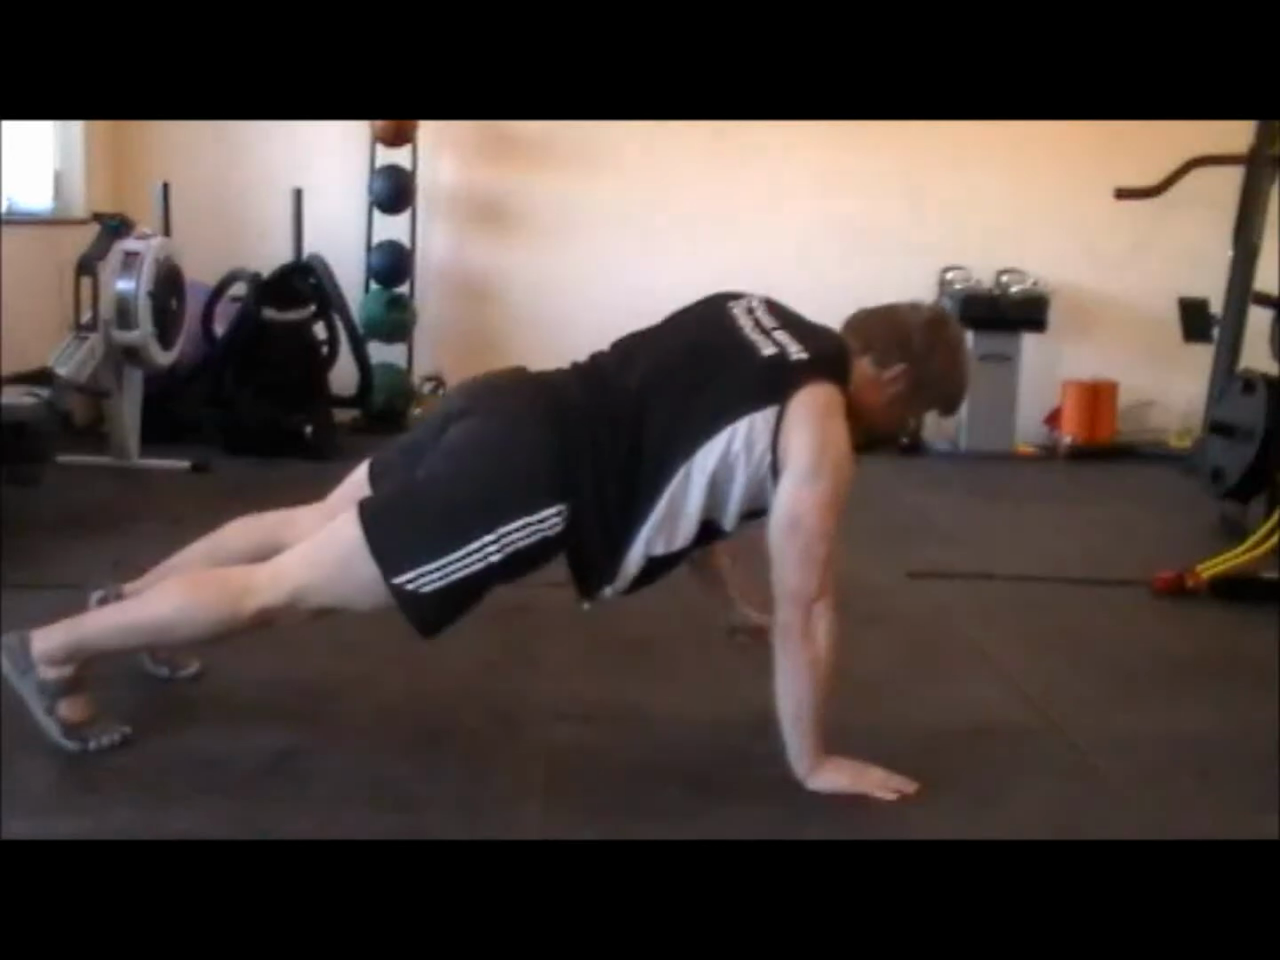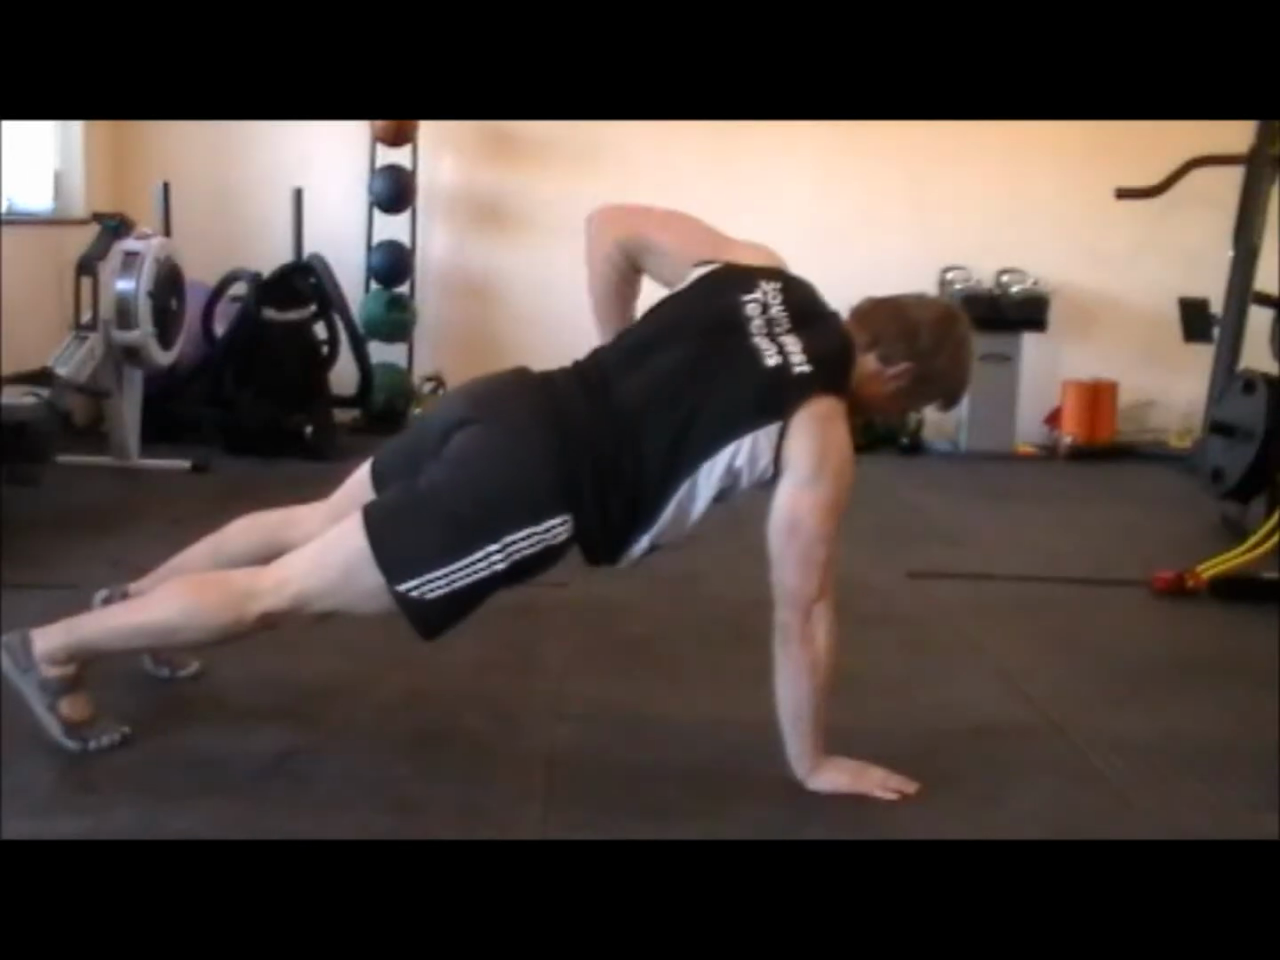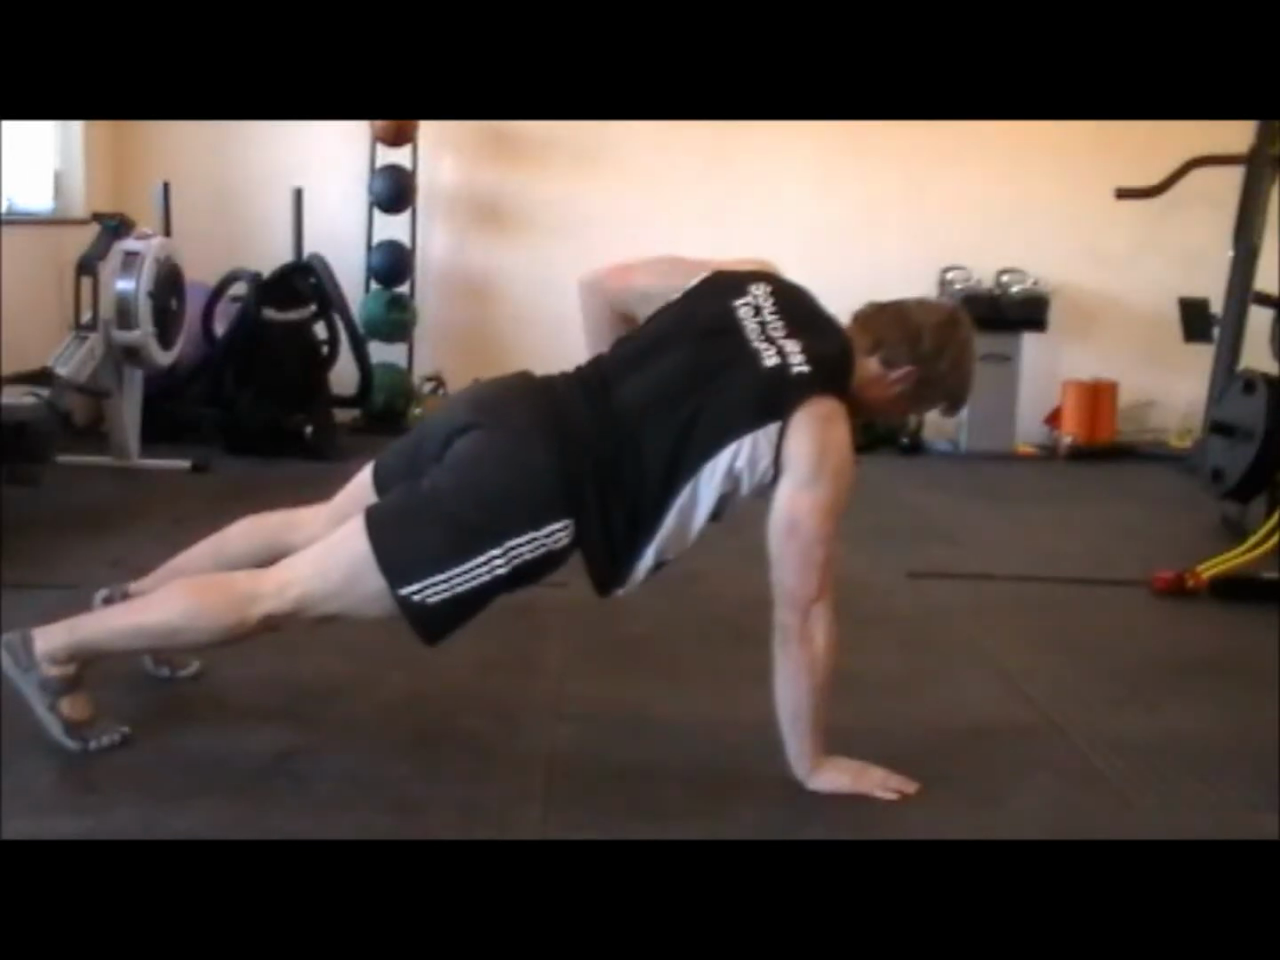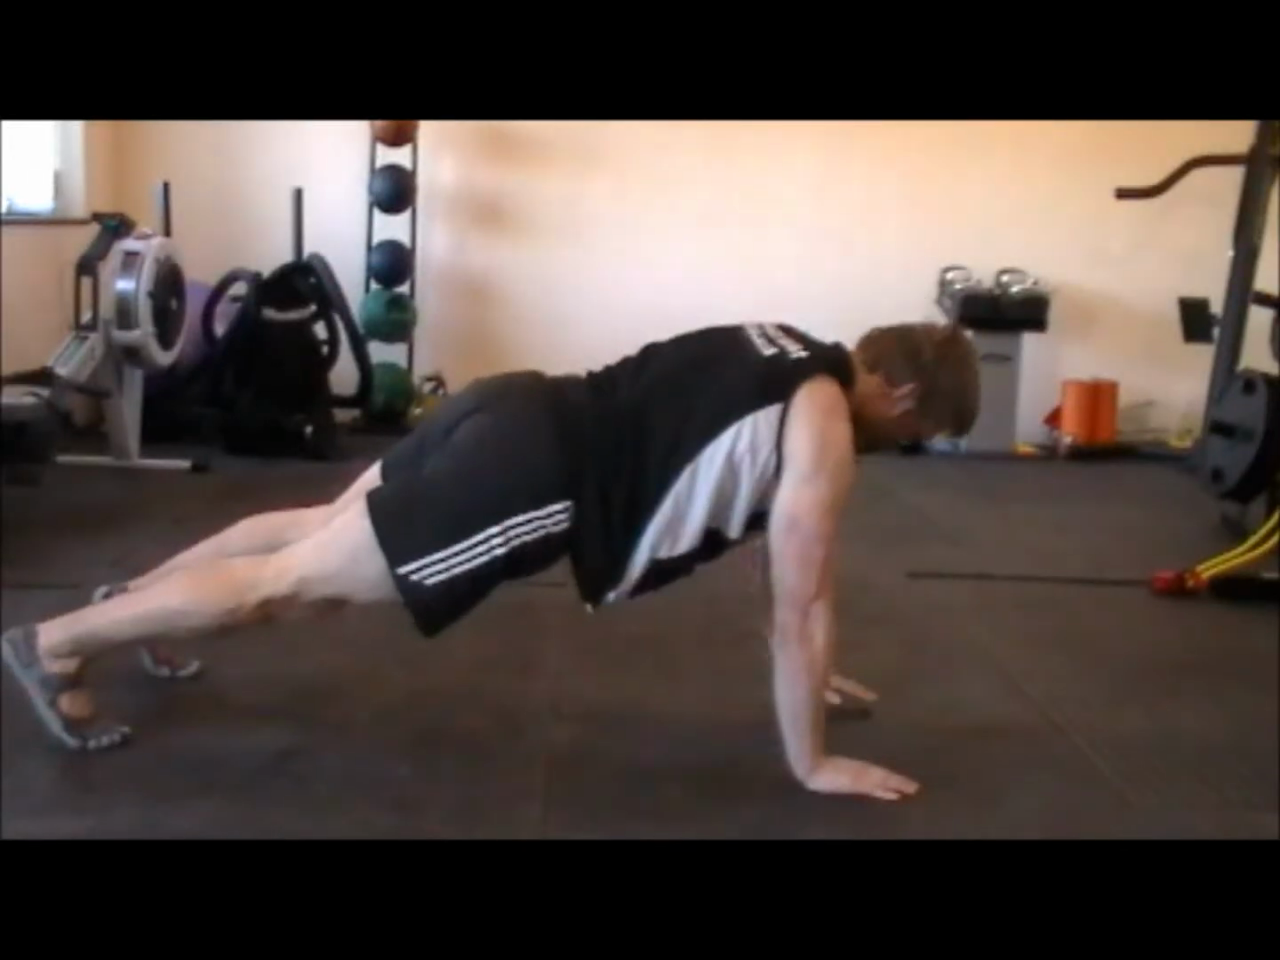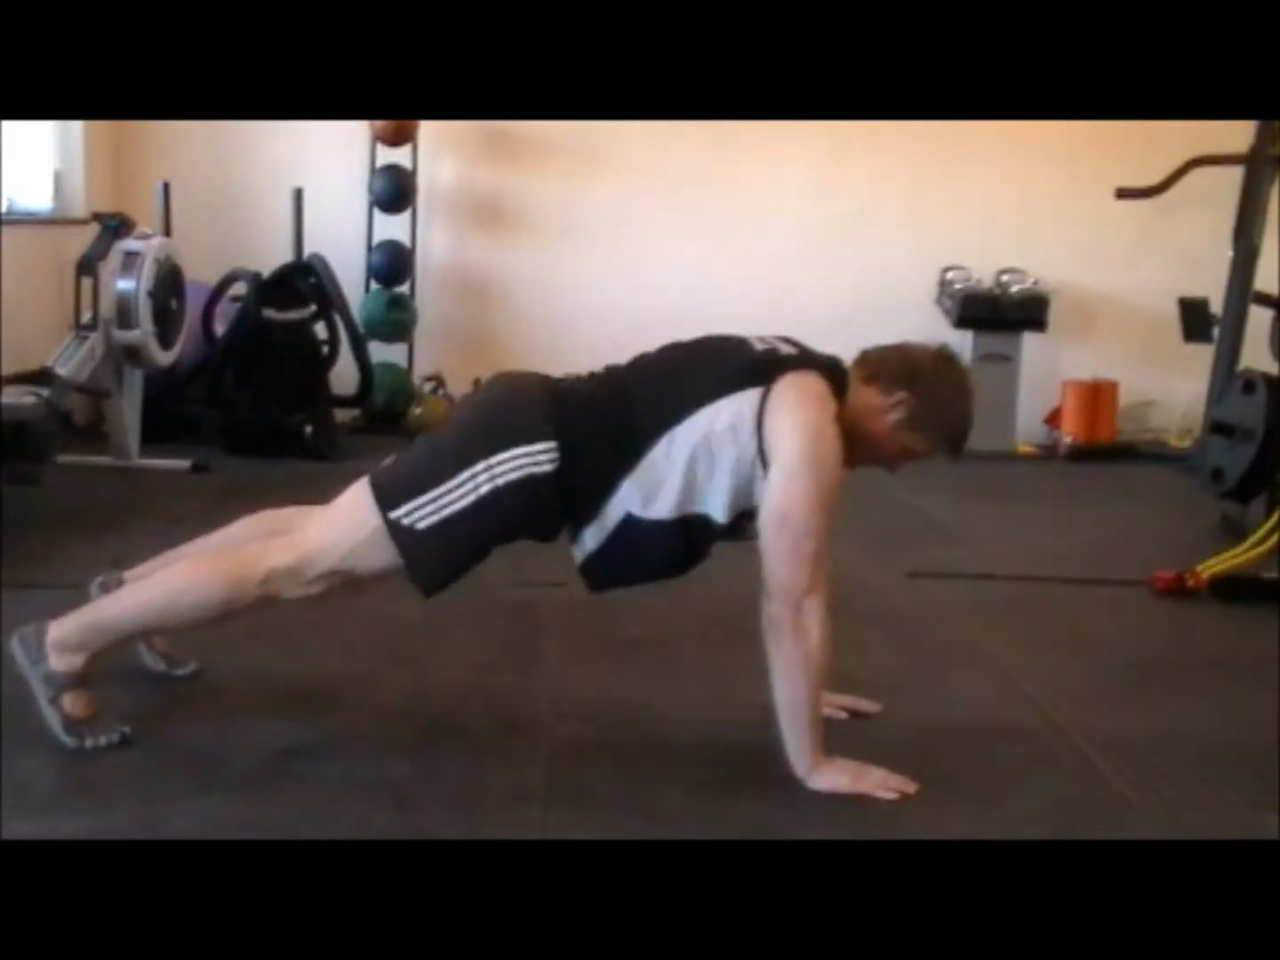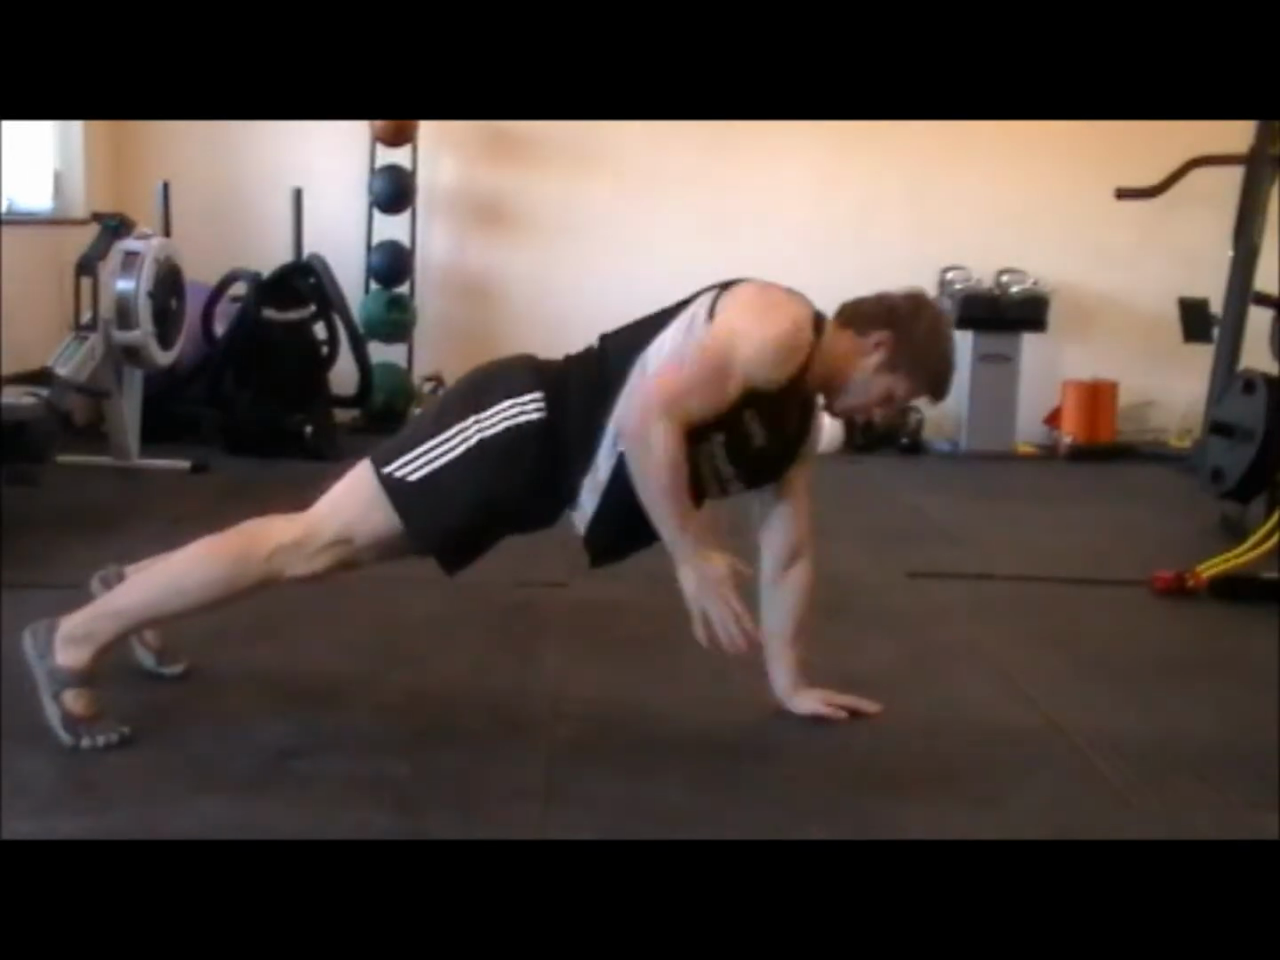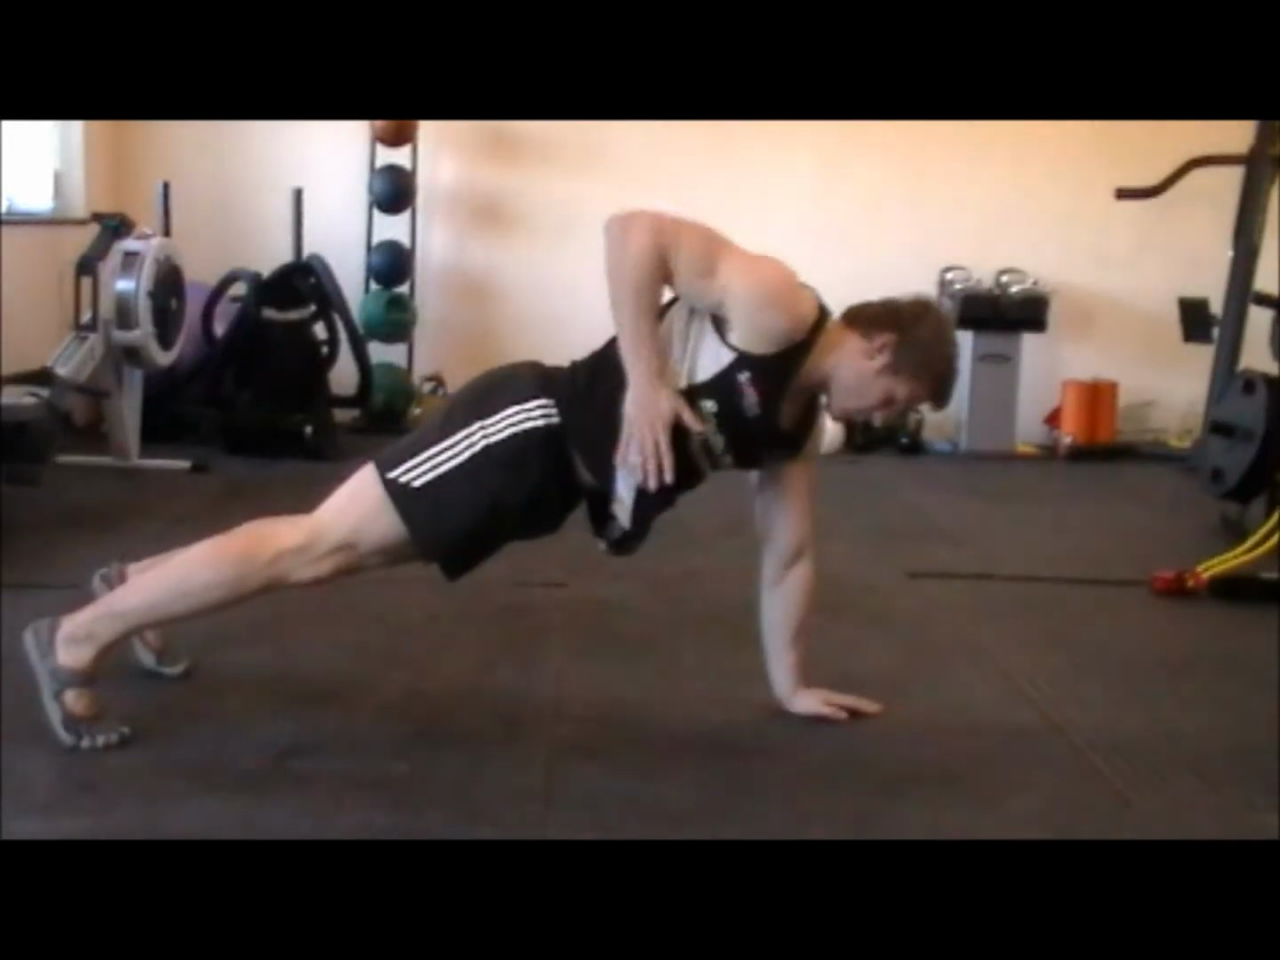
dt=0.4s
person 1, frame 1
left shoulder: (768, 322)
right shoulder: (822, 424)
right elbow: (805, 603)
left wrist: (734, 602)
right wrist: (813, 760)
left hip: (503, 410)
right hip: (525, 481)
left knee: (306, 527)
right knee: (284, 590)
left ankle: (128, 594)
person 1, frame 2
left shoulder: (758, 271)
right shoulder: (820, 427)
left elbow: (606, 226)
right elbow: (802, 607)
right wrist: (814, 762)
left hip: (500, 406)
right hip: (526, 483)
left knee: (310, 525)
right knee: (286, 593)
left ankle: (128, 597)
person 1, frame 3
left shoulder: (754, 279)
right shoulder: (821, 431)
left elbow: (599, 289)
right elbow: (800, 610)
right wrist: (812, 761)
left hip: (503, 410)
right hip: (527, 490)
left knee: (315, 525)
right knee: (289, 594)
left ankle: (134, 595)
person 1, frame 4
left shoulder: (789, 359)
right shoulder: (826, 428)
left elbow: (736, 475)
right elbow: (801, 605)
left wrist: (807, 669)
right wrist: (812, 761)
left hip: (513, 412)
right hip: (530, 477)
left knee: (319, 525)
right knee: (291, 582)
left ankle: (132, 594)
person 1, frame 5
left shoulder: (797, 389)
right shoulder: (812, 426)
left elbow: (789, 578)
right elbow: (792, 601)
left wrist: (804, 685)
right wrist: (812, 759)
left hip: (538, 430)
right hip: (529, 448)
left knee: (322, 526)
right knee: (304, 562)
left ankle: (129, 584)
person 1, frame 6
left shoulder: (797, 410)
right shoulder: (777, 327)
left elbow: (787, 550)
right elbow: (648, 415)
left wrist: (792, 682)
right wrist: (691, 556)
left hip: (544, 476)
right hip: (517, 422)
left knee: (332, 551)
right knee: (309, 544)
left ankle: (128, 590)
right ankle: (70, 639)
person 1, frame 7
left shoulder: (801, 416)
right shoulder: (775, 305)
left elbow: (787, 552)
right elbow: (632, 230)
left wrist: (788, 684)
right wrist: (646, 380)
left hip: (556, 482)
right hip: (526, 430)
left knee: (336, 549)
right knee: (312, 547)
left ankle: (137, 583)
right ankle: (72, 640)
